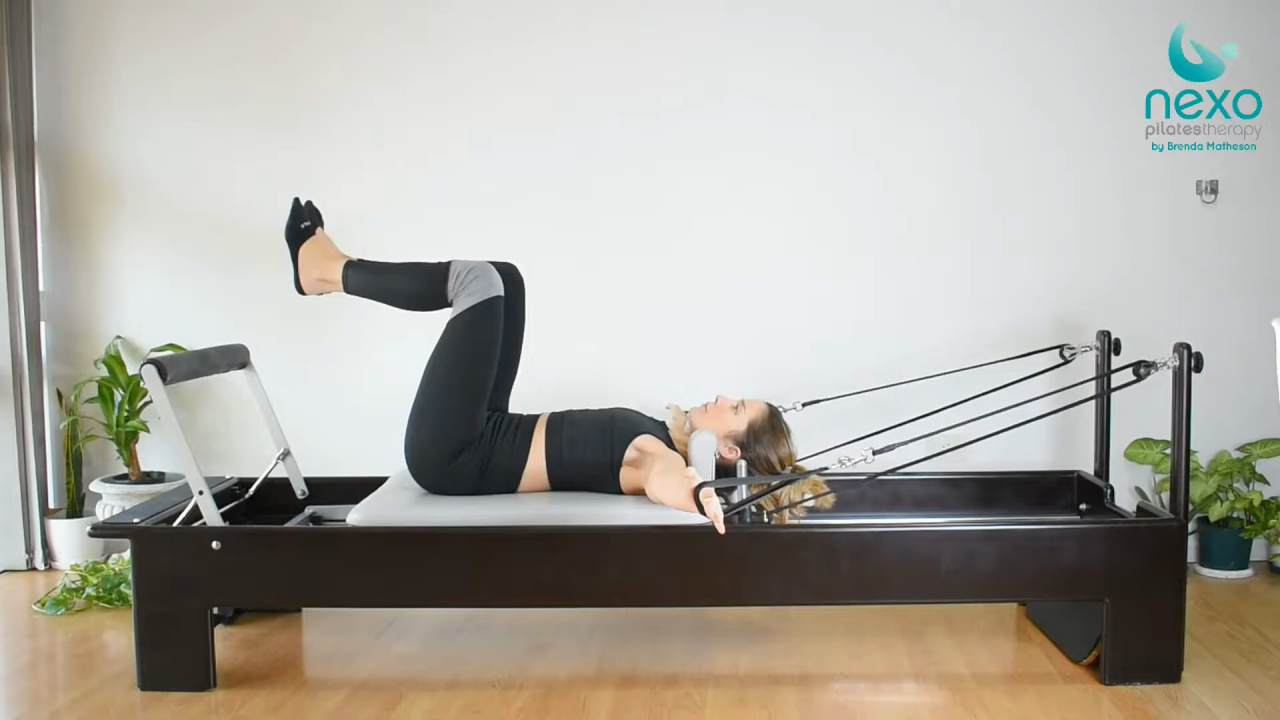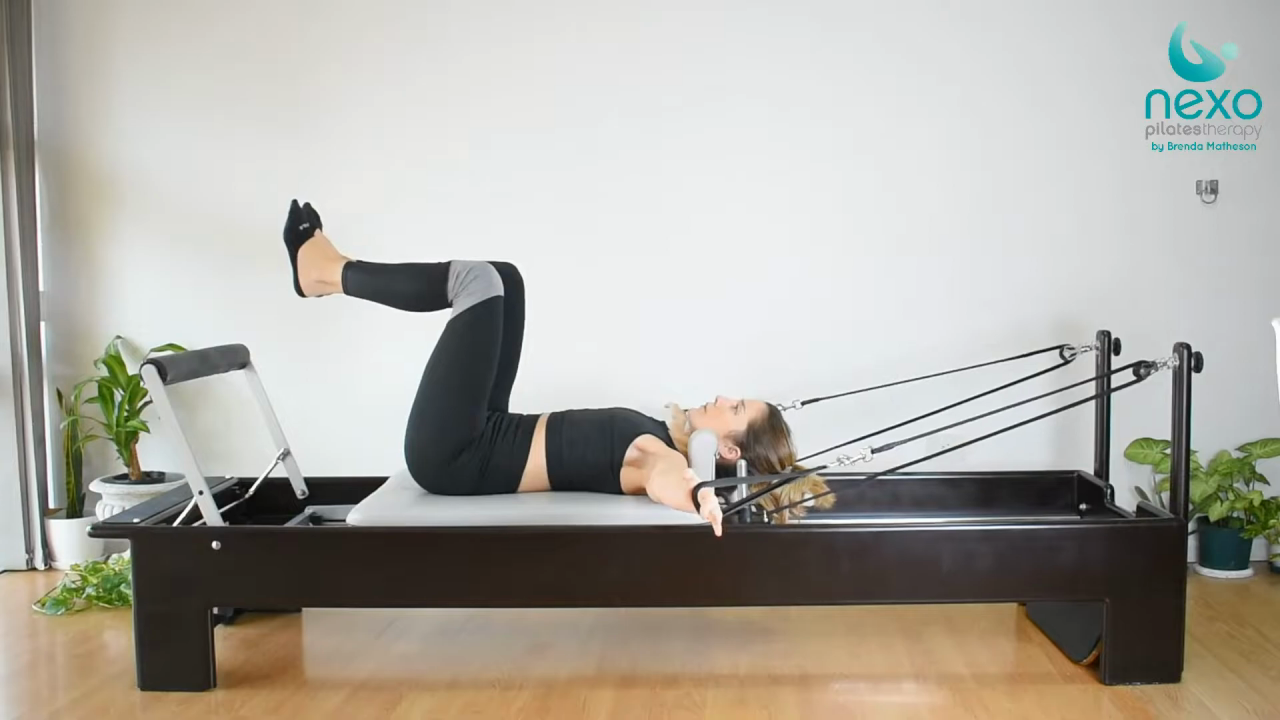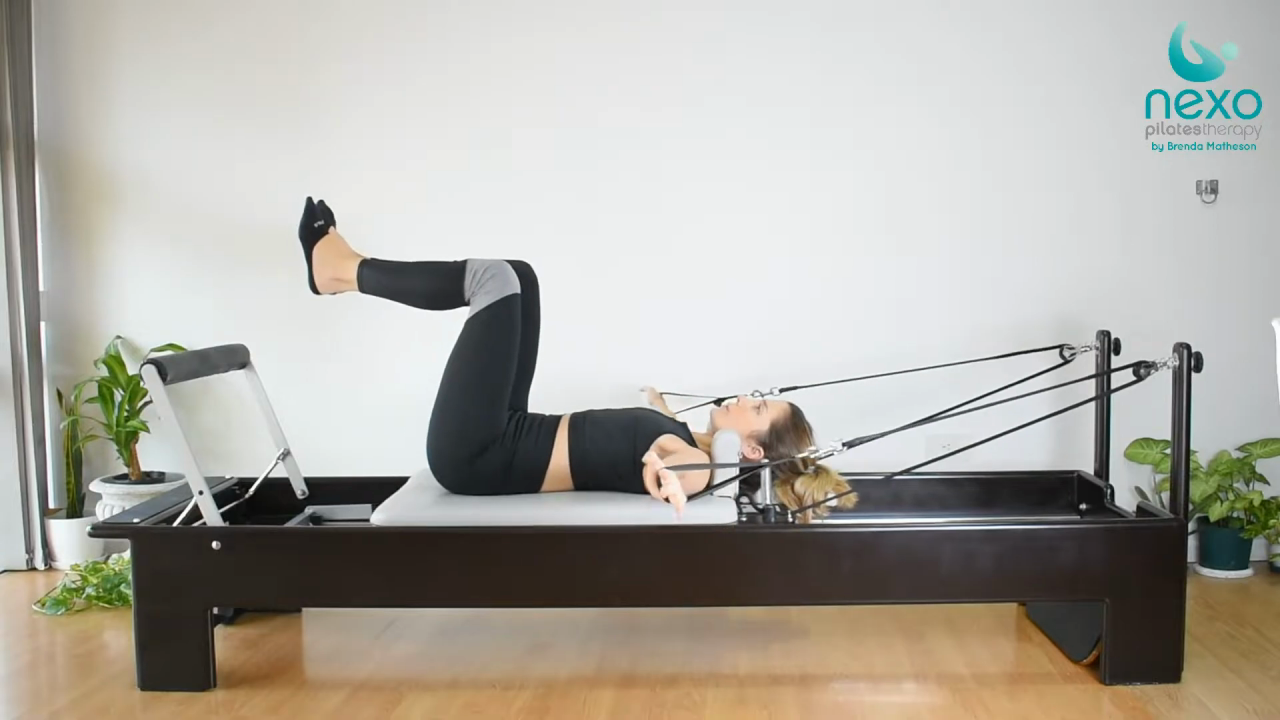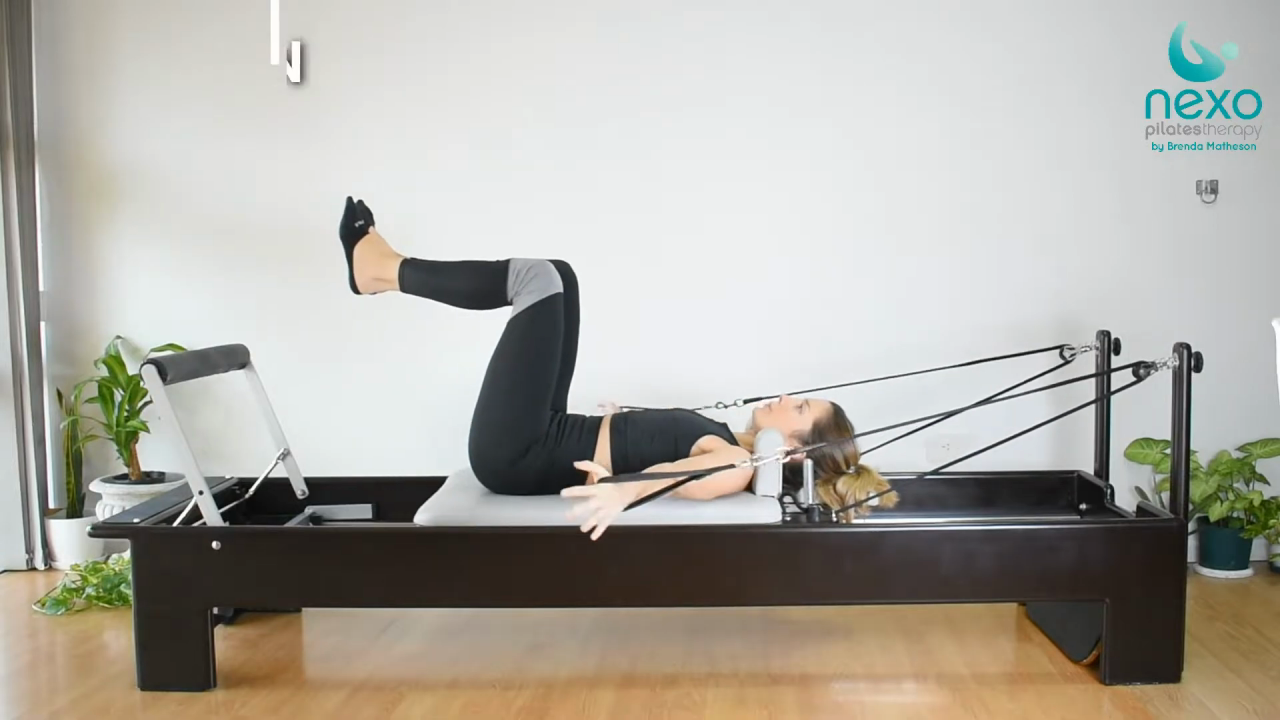
dt=0.5s
person 1, frame 1
left shoulder: (672, 464)
right shoulder: (671, 445)
left elbow: (662, 482)
left wrist: (694, 495)
right wrist: (677, 417)
left hip: (453, 458)
right hip: (484, 444)
left knee: (478, 281)
right knee: (501, 280)
left ankle: (331, 271)
right ankle: (337, 271)
person 1, frame 2
left shoulder: (672, 461)
right shoulder: (674, 444)
left elbow: (664, 480)
left wrist: (694, 495)
right wrist: (681, 414)
left hip: (455, 459)
right hip: (489, 439)
left knee: (478, 282)
right knee: (500, 279)
left ankle: (331, 273)
right ankle: (335, 275)
person 1, frame 3
left shoulder: (697, 465)
right shoulder: (693, 445)
left elbow: (671, 474)
left wrist: (662, 479)
right wrist: (662, 402)
left hip: (476, 459)
right hip: (508, 441)
left knee: (495, 279)
right knee: (514, 276)
left ankle: (346, 270)
right ankle: (350, 272)
person 1, frame 4
left shoulder: (737, 467)
right shoulder: (729, 445)
left elbow: (676, 476)
left wrist: (625, 491)
right wrist: (621, 410)
left hip: (518, 457)
right hip: (548, 442)
left knee: (537, 279)
right knee: (553, 277)
left ankle: (388, 270)
right ankle: (387, 273)
